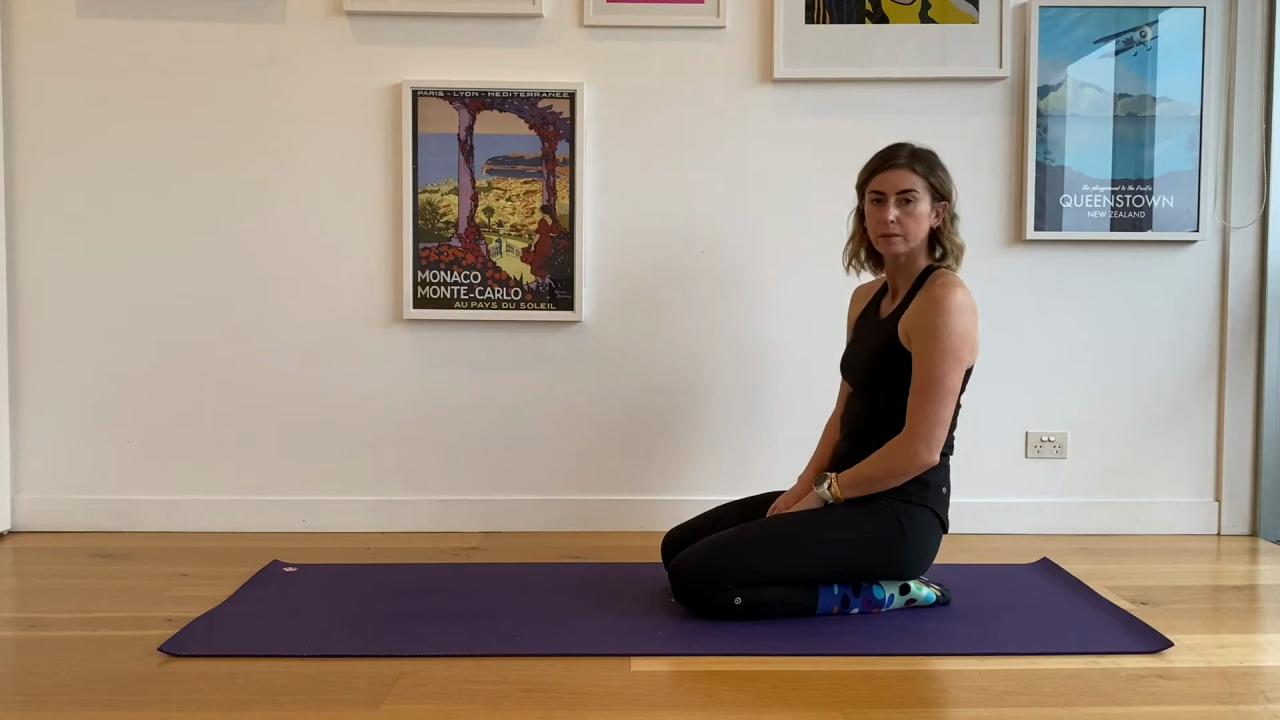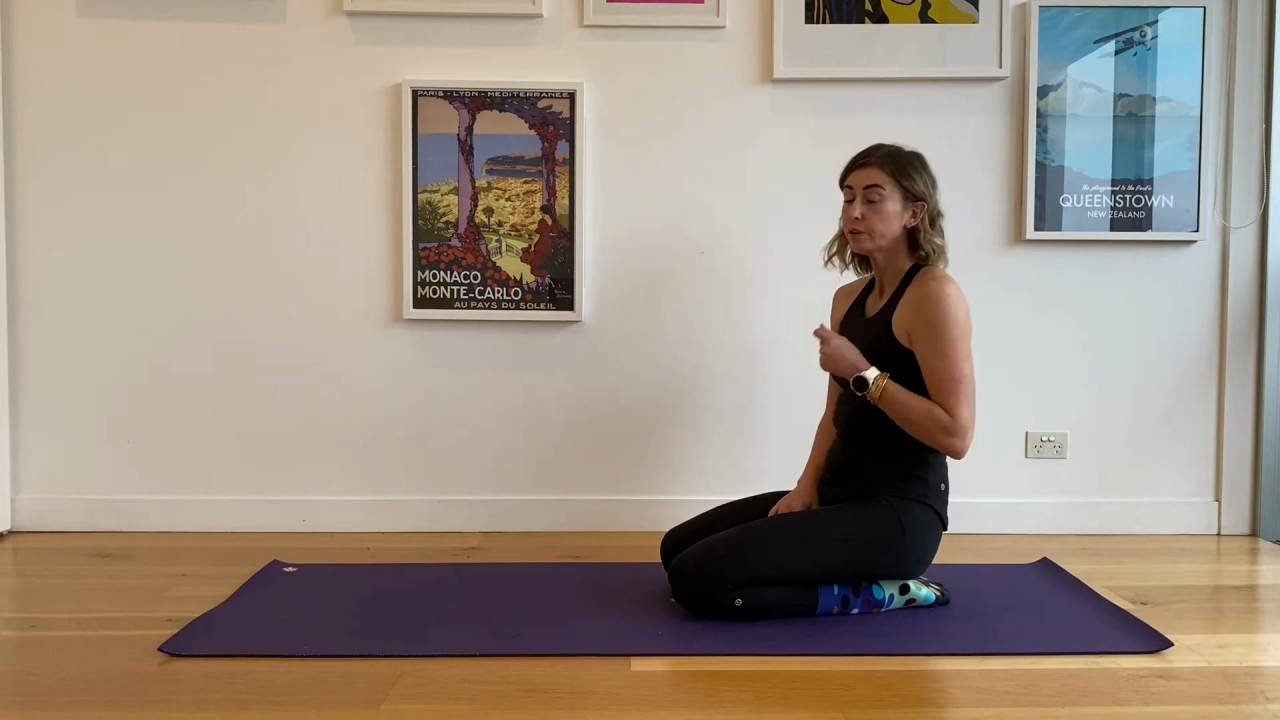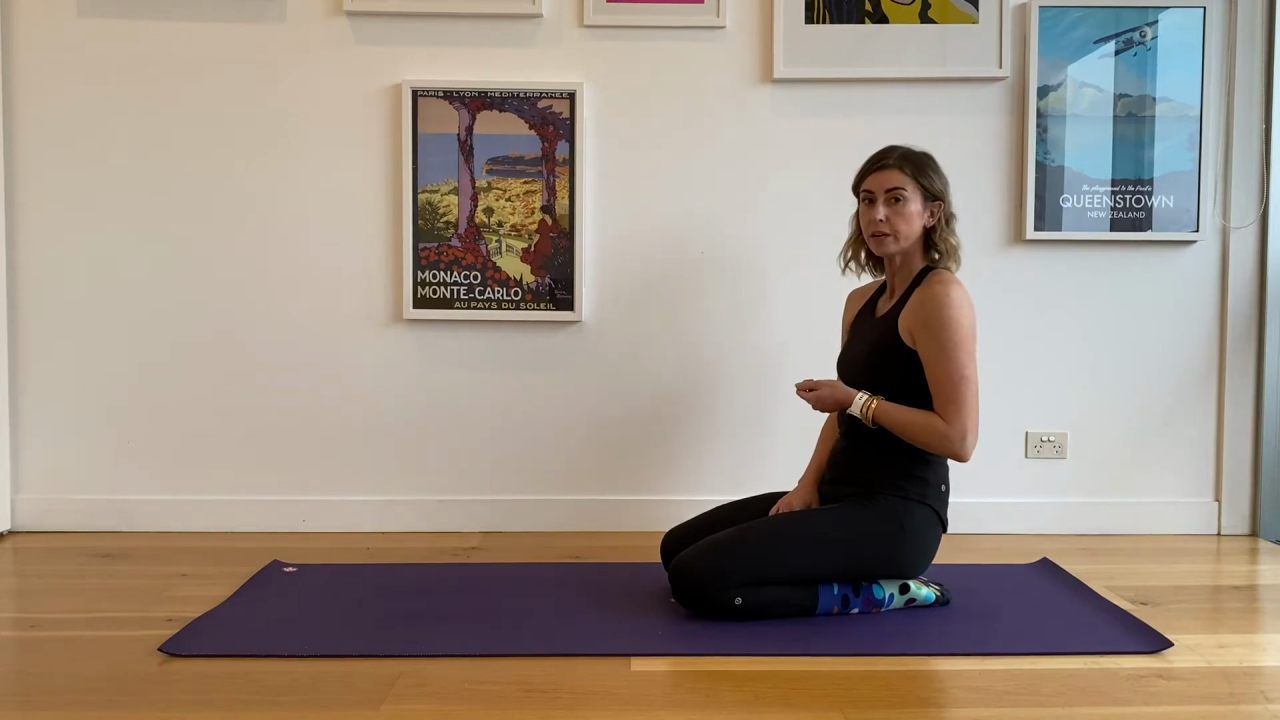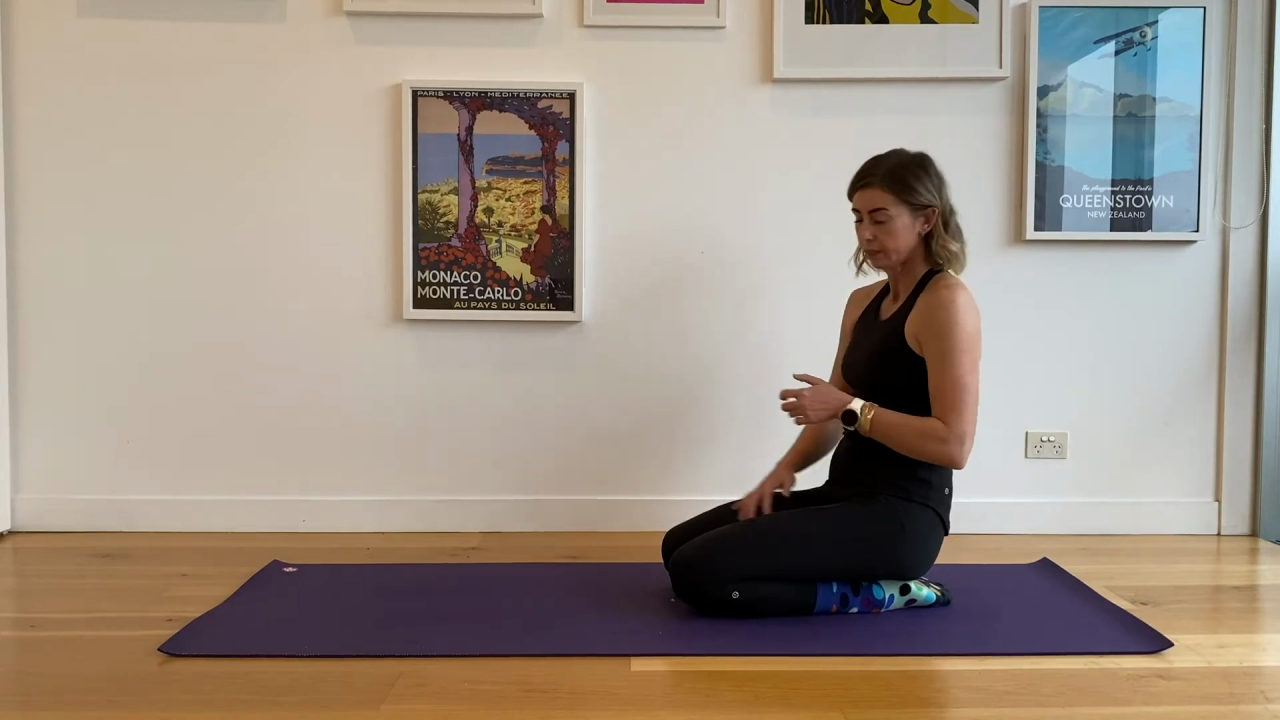
dt=0.7s
person 1, frame 1
left shoulder: (945, 299)
right shoulder: (865, 297)
left elbow: (922, 448)
left wrist: (822, 494)
right wrist: (805, 486)
left hip: (898, 517)
right hip: (853, 496)
left knee: (697, 577)
right knee: (679, 547)
left ankle: (883, 595)
right ankle: (876, 583)
person 1, frame 2
left shoulder: (935, 295)
right shoulder: (848, 298)
left elbow: (955, 434)
left wrist: (862, 374)
right wrist: (807, 486)
left hip: (898, 516)
right hip: (841, 495)
left knee: (696, 578)
right knee: (677, 549)
left ankle: (881, 595)
right ankle: (874, 583)
person 1, frame 3
left shoulder: (941, 297)
right shoulder: (861, 300)
left elbow: (958, 438)
left wrist: (856, 400)
right wrist: (808, 484)
left hip: (898, 515)
right hip: (844, 495)
left knee: (698, 577)
right knee: (679, 548)
left ankle: (881, 594)
right ankle: (873, 581)
person 1, frame 4
left shoulder: (947, 302)
right shoulder: (864, 302)
left elbow: (952, 446)
left wrist: (851, 409)
right wrist: (786, 467)
left hip: (900, 516)
right hip: (847, 496)
left knee: (700, 573)
right knee: (680, 547)
left ankle: (872, 594)
right ankle: (862, 578)
